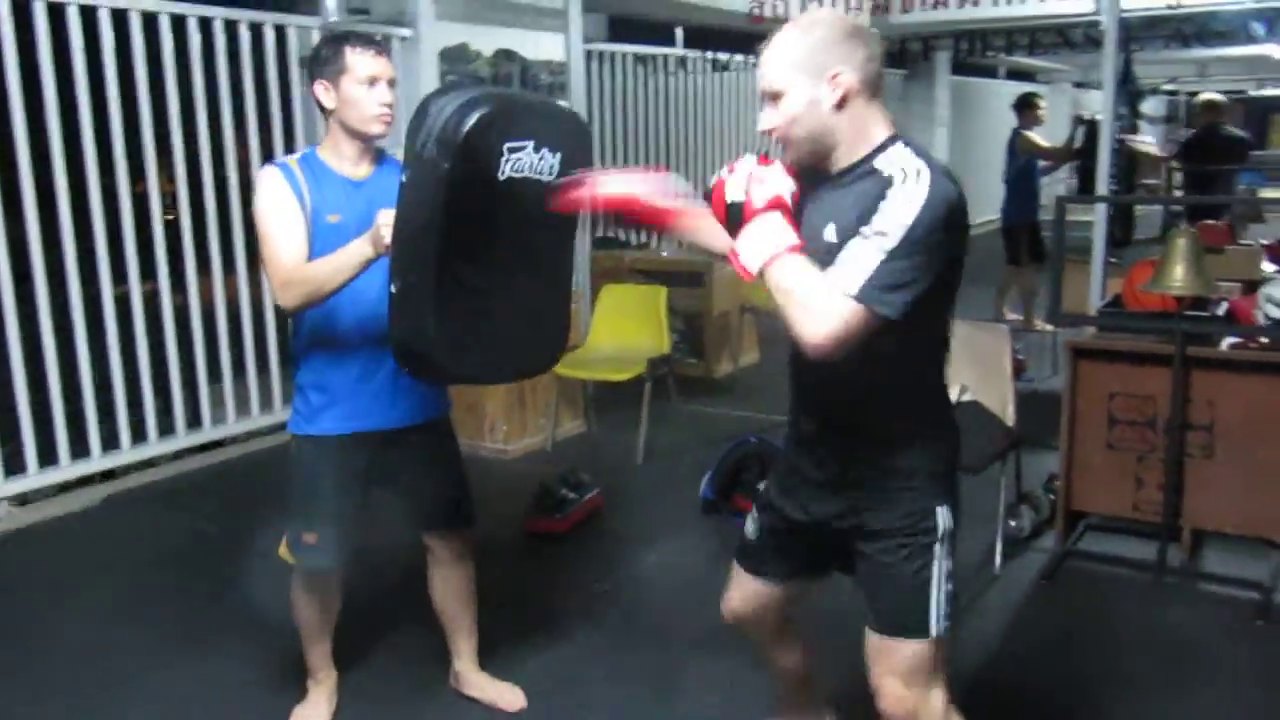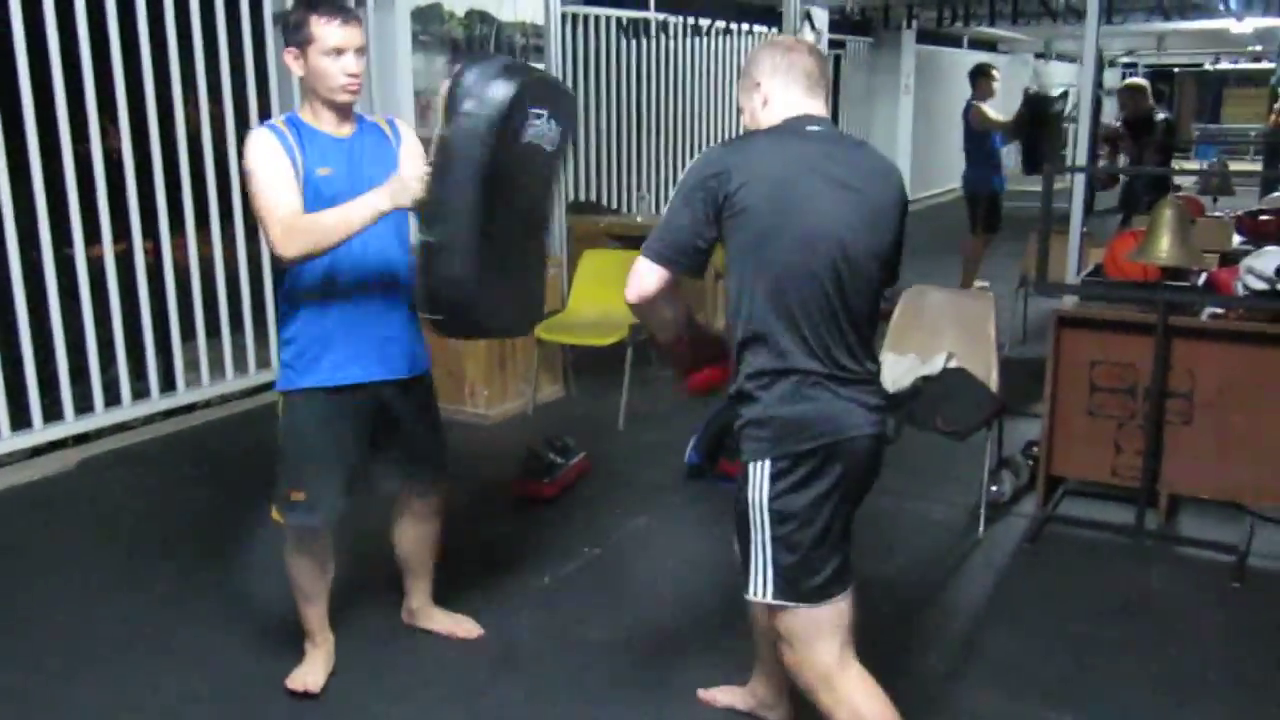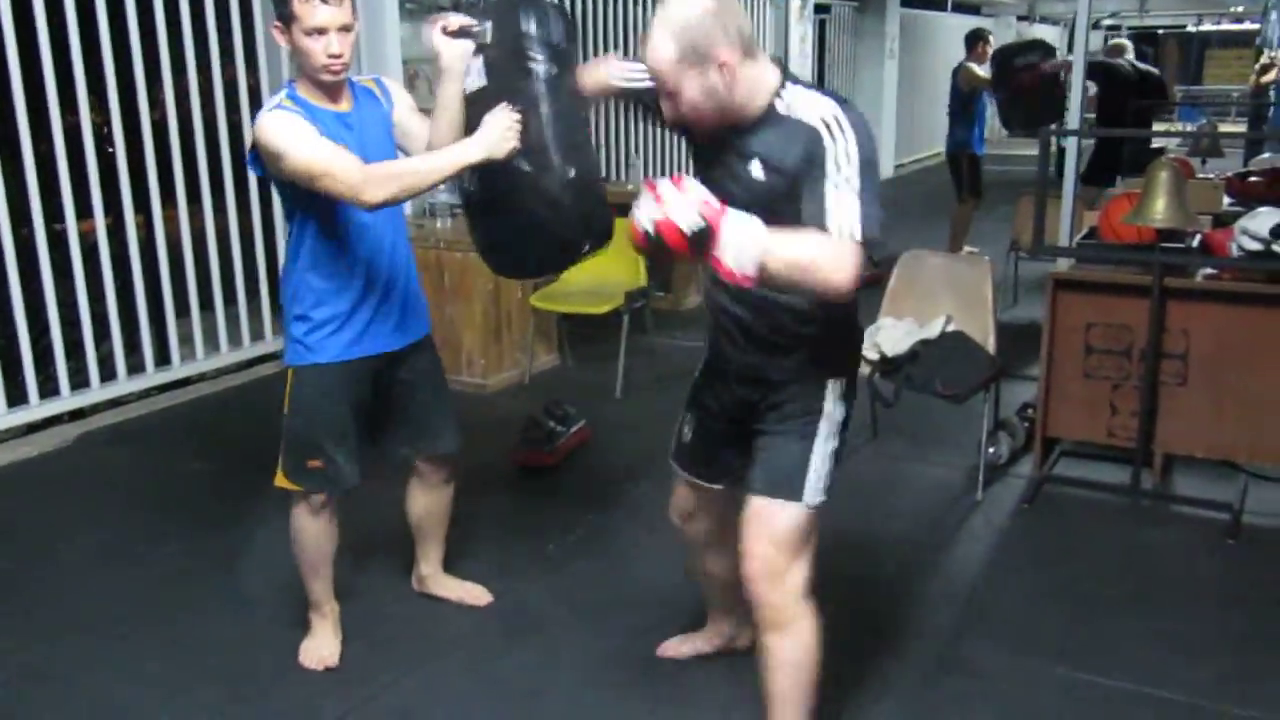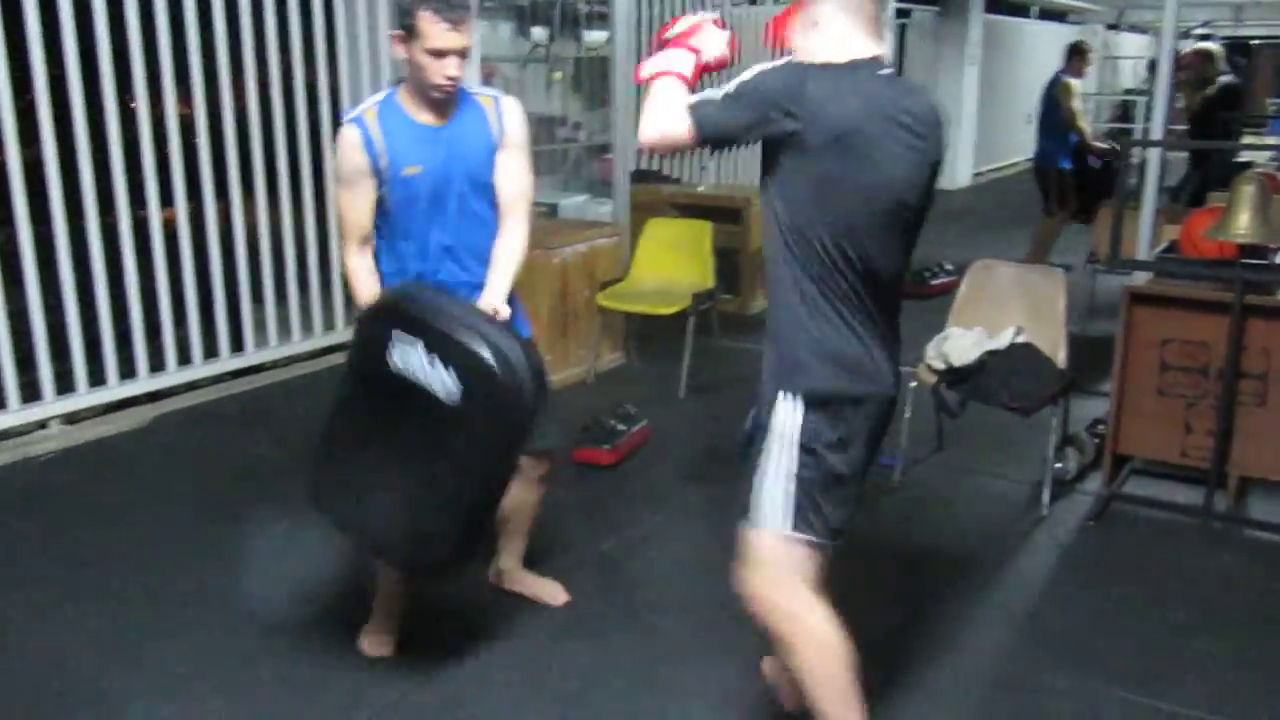
dt=0.5s
person 1, frame 1
left shoulder: (916, 190)
right shoulder: (818, 180)
left elbow: (820, 326)
right elbow: (731, 237)
left wrist: (766, 223)
right wrist: (645, 198)
left hip: (903, 478)
right hip: (816, 460)
right knee: (751, 607)
person 1, frame 2
left shoulder: (730, 165)
right shoulder: (884, 175)
left elbow: (643, 289)
left wrist: (691, 345)
left hip: (794, 428)
right hip: (859, 418)
left knee: (819, 655)
right knee: (766, 557)
person 1, frame 3
left shoulder: (827, 128)
right shoulder: (713, 102)
left elbow: (837, 272)
right elbow: (608, 76)
left wrist: (717, 223)
left hip: (805, 377)
right hip: (730, 362)
left knee: (773, 572)
right knee: (693, 505)
right ankle: (728, 623)
person 1, frame 4
left shoulder: (795, 87)
right shoulder: (919, 112)
left elbow: (657, 131)
left wrist: (676, 59)
left hip: (814, 376)
right hip: (866, 370)
left knee: (772, 582)
right knee: (789, 534)
person 2, frame 1
left shoulder: (412, 178)
right shoulder: (284, 182)
right elbow: (288, 293)
right wrist: (370, 248)
left hip: (416, 400)
right hip: (330, 412)
left knee: (450, 538)
right knee: (317, 559)
person 2, frame 2
left shoulder: (394, 136)
right shoulder: (273, 143)
right elbow: (289, 242)
right wrist: (386, 195)
left hip: (401, 355)
right hip: (320, 368)
left knee: (423, 491)
right knee: (308, 517)
left ankle: (419, 603)
right ankle: (318, 639)
person 2, frame 3
left shoulder: (382, 95)
right shoulder: (278, 123)
left elbow: (434, 154)
right elbow: (366, 187)
left wrist: (450, 72)
right wrist: (474, 148)
left hip: (403, 325)
right hip: (327, 339)
left knee: (434, 457)
right knee: (317, 486)
left ankle: (431, 570)
right ankle: (323, 611)
person 2, frame 4
left shoulder: (501, 114)
right shoulder: (364, 131)
left elbow: (515, 216)
right elbow: (355, 248)
left wrist: (496, 292)
left hip: (496, 325)
left knee: (532, 454)
left ankle: (509, 565)
right ankle: (388, 598)
person 3, frame 1
left shoulder: (1022, 138)
right shoulder: (1024, 138)
left elbow: (1039, 169)
right elbow: (1057, 156)
left wrist: (1067, 156)
right wrist: (1074, 129)
left hip: (1017, 212)
right hip: (1022, 214)
left knee: (1016, 265)
right knee: (1033, 266)
left ankle: (1000, 310)
right ankle: (1030, 319)
person 3, frame 2
left shoulder: (981, 108)
right shoulder: (977, 108)
left elbow: (999, 135)
right elbow: (1007, 128)
left hip: (983, 181)
right hip: (983, 183)
left knee: (980, 234)
right knee: (983, 235)
left ankle: (968, 281)
right ankle: (966, 286)
person 3, frame 3
left shoulder: (970, 71)
right shoulder: (967, 70)
left elbow: (991, 89)
left hip: (966, 145)
right hip: (965, 146)
left knee: (966, 200)
right knee: (970, 200)
left ankle: (956, 246)
right ankle: (955, 250)
person 3, frame 4
left shoulder: (1057, 81)
right shoulder: (1069, 83)
right elbow: (1075, 122)
left wrist: (1086, 140)
right wrist: (1092, 144)
left hip: (1049, 157)
right hip: (1055, 160)
left knee: (1053, 213)
right knee: (1060, 213)
left ankle: (1034, 259)
right ankle: (1035, 262)
